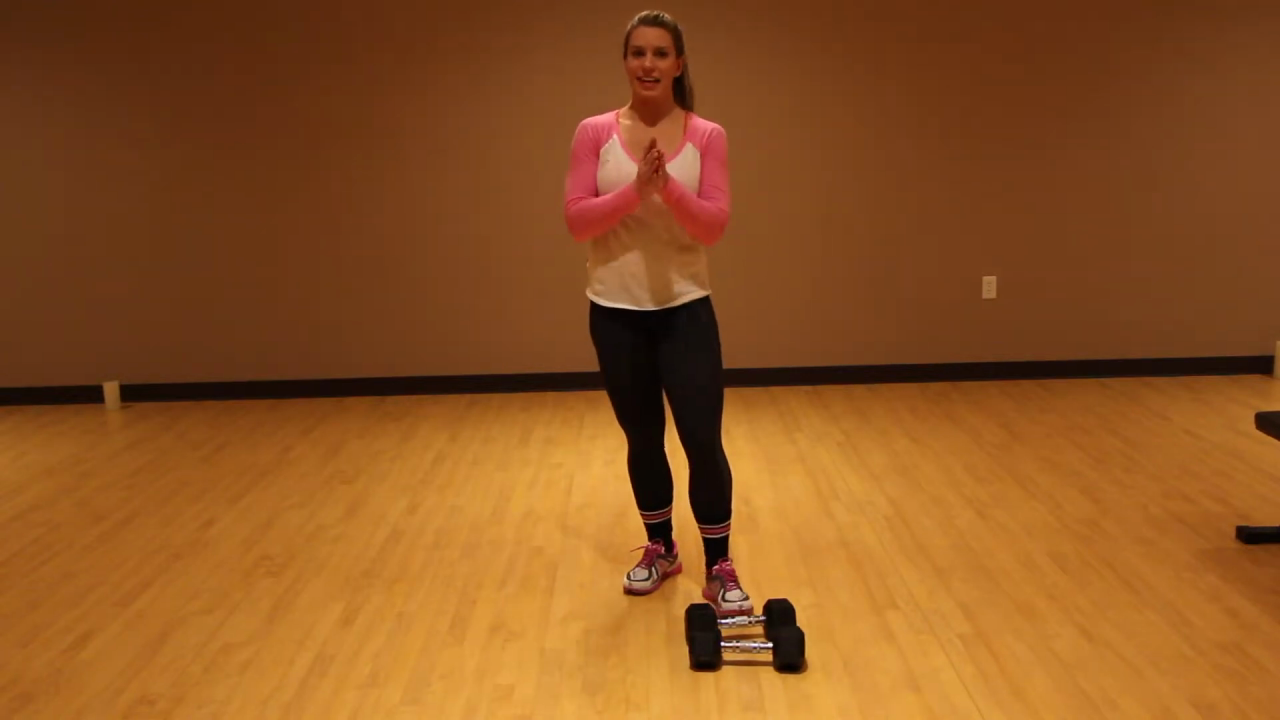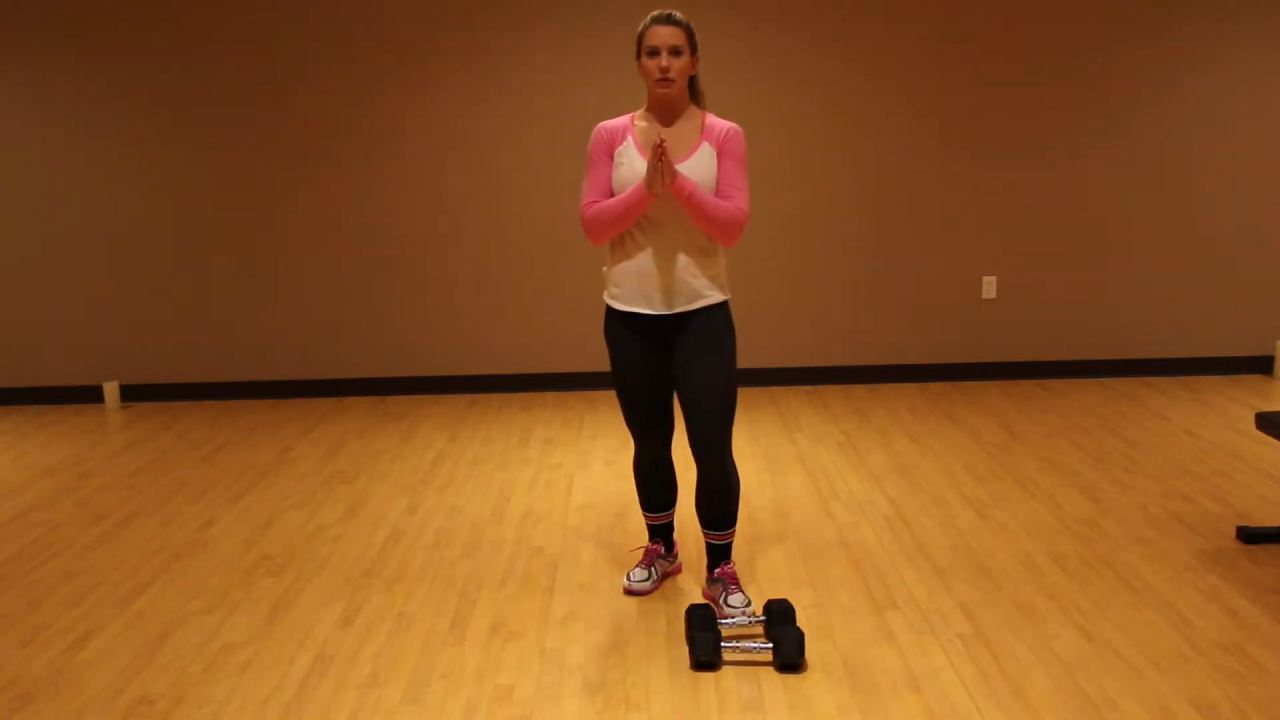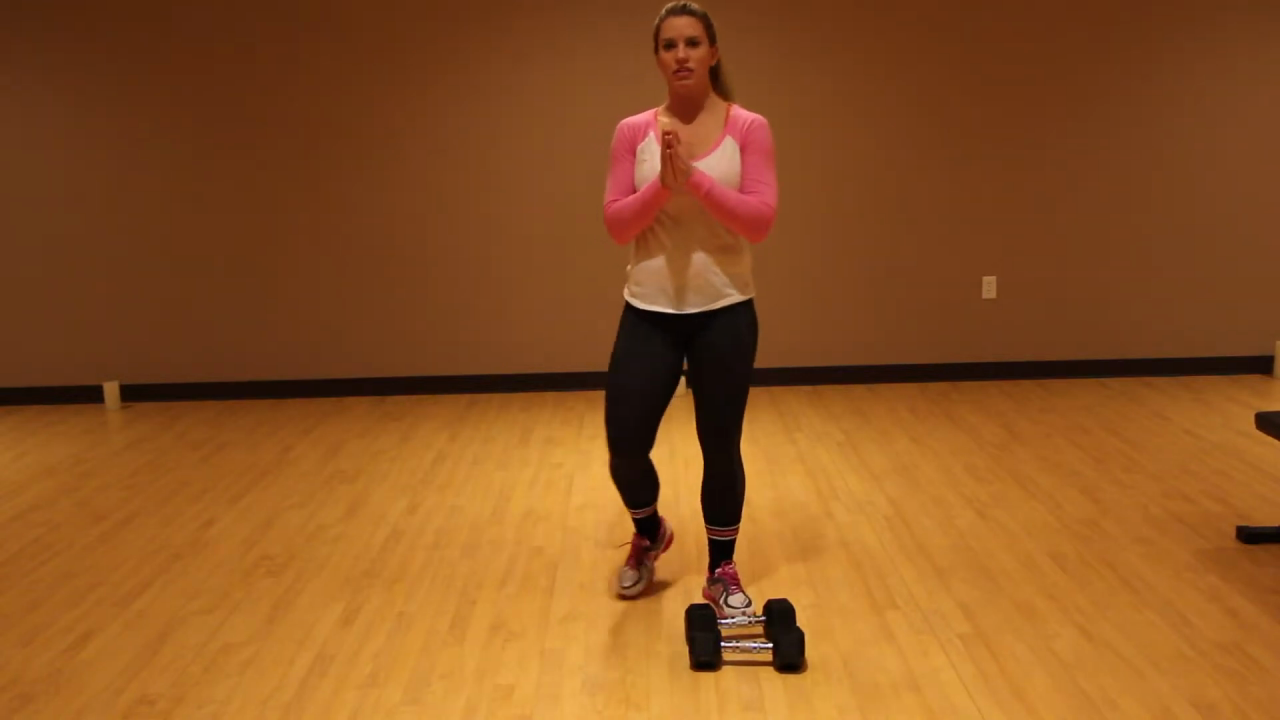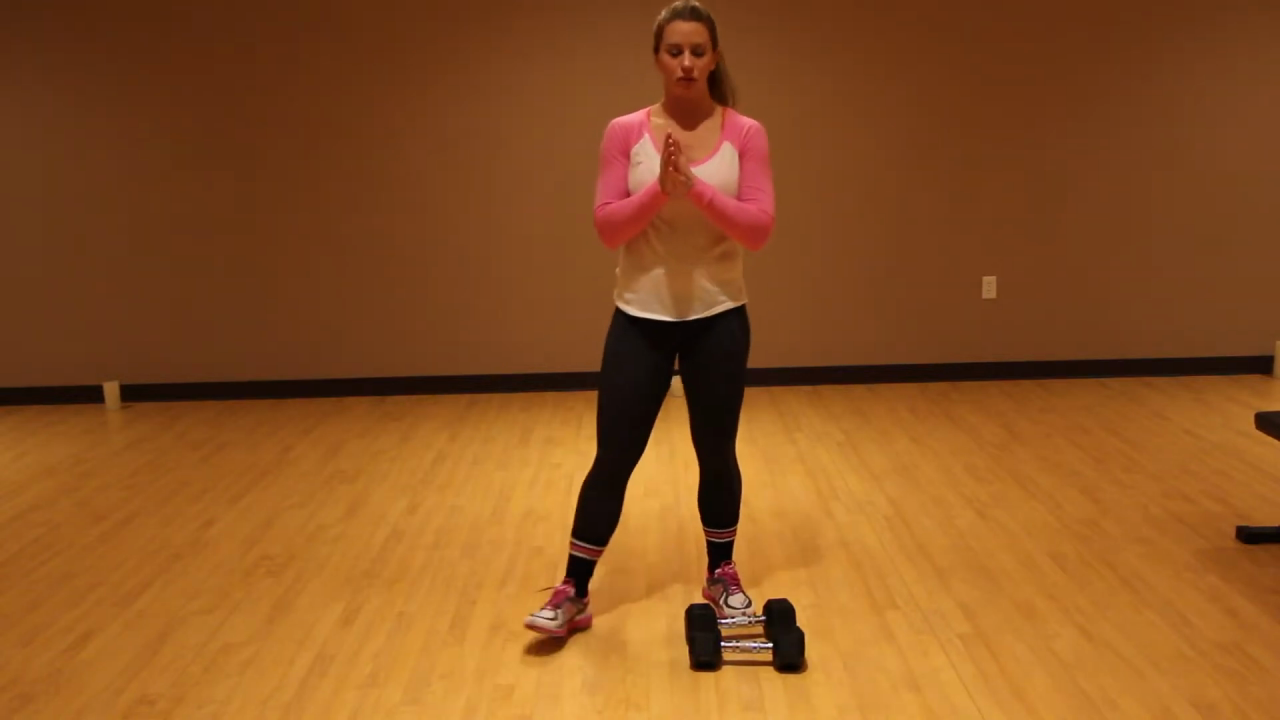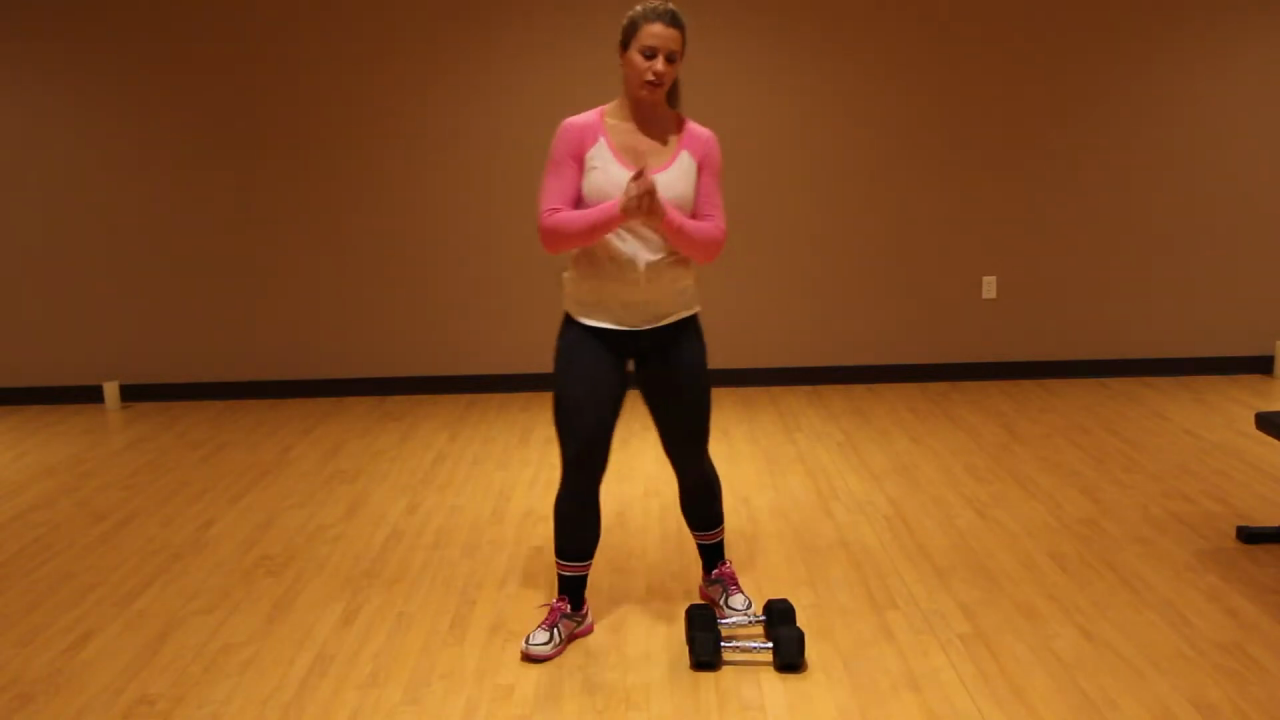
dt=0.3s
person 1, frame 1
left shoulder: (707, 136)
right shoulder: (593, 132)
left elbow: (714, 226)
right elbow: (577, 220)
left wrist: (666, 186)
right wrist: (636, 187)
left hip: (685, 307)
right hip: (616, 310)
left knee: (703, 440)
right knee: (642, 438)
left ankle: (720, 568)
right ankle: (660, 550)
person 1, frame 2
left shoulder: (724, 136)
right shoulder: (610, 136)
left elbow: (733, 225)
right elbow: (593, 226)
left wrist: (678, 183)
right wrist: (645, 188)
left hip: (702, 313)
right hip: (631, 314)
left knee: (712, 447)
right knee: (650, 444)
left ankle: (721, 571)
right ankle: (660, 548)
person 1, frame 3
left shoulder: (750, 128)
right shoulder: (632, 132)
left elbow: (761, 221)
right elbow: (616, 226)
left wrist: (695, 178)
right wrist: (662, 184)
left hip: (724, 311)
right hip: (649, 311)
left knee: (721, 449)
right knee: (625, 446)
left ankle: (722, 571)
right ankle: (648, 533)
person 1, frame 4
left shoulder: (746, 134)
right shoulder: (625, 132)
left elbow: (759, 231)
right elbow: (607, 227)
left wrist: (695, 188)
right wrist: (660, 189)
left hip: (718, 318)
right hip: (640, 317)
left knee: (716, 454)
right knee: (614, 456)
left ankle: (721, 576)
right ankle: (574, 592)
person 1, frame 5
left shoulder: (700, 143)
right shoulder: (578, 132)
left elbow: (713, 242)
right elbow: (551, 230)
left wrist: (662, 215)
right wrist: (619, 208)
left hip: (672, 327)
right hip: (591, 327)
left knee: (691, 459)
right knee: (580, 469)
left ankle: (716, 575)
right ankle: (570, 607)
